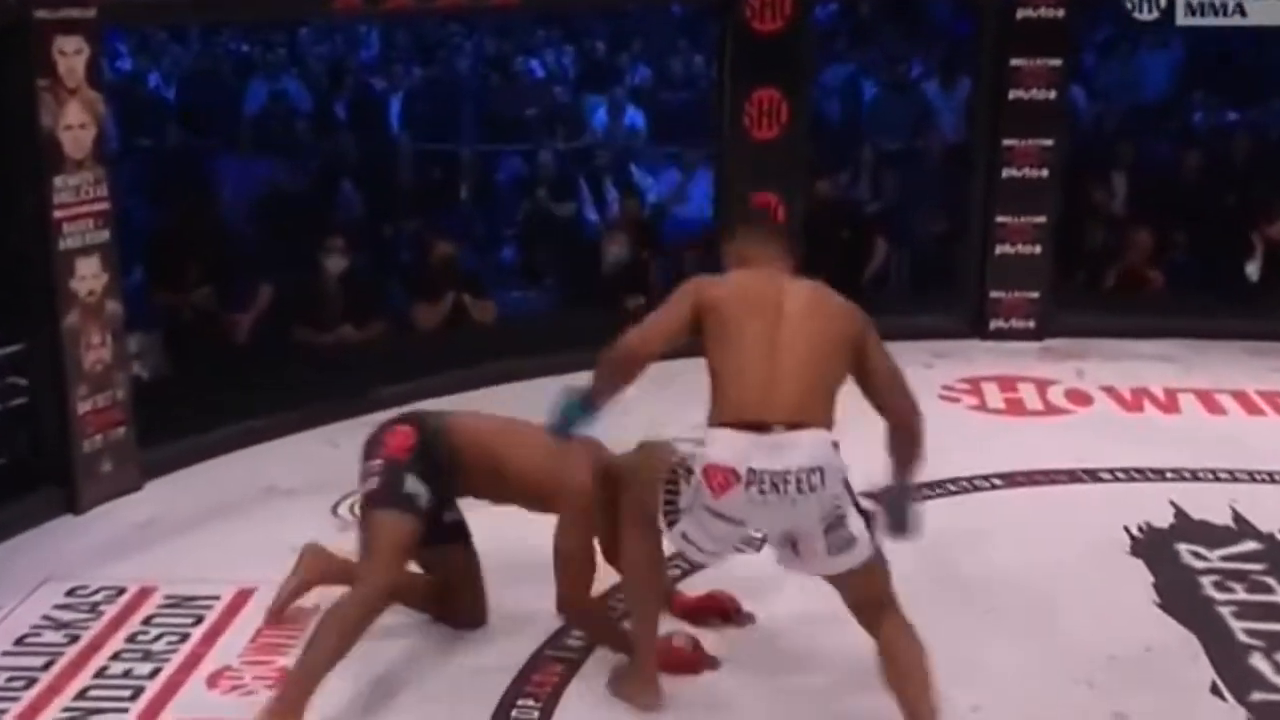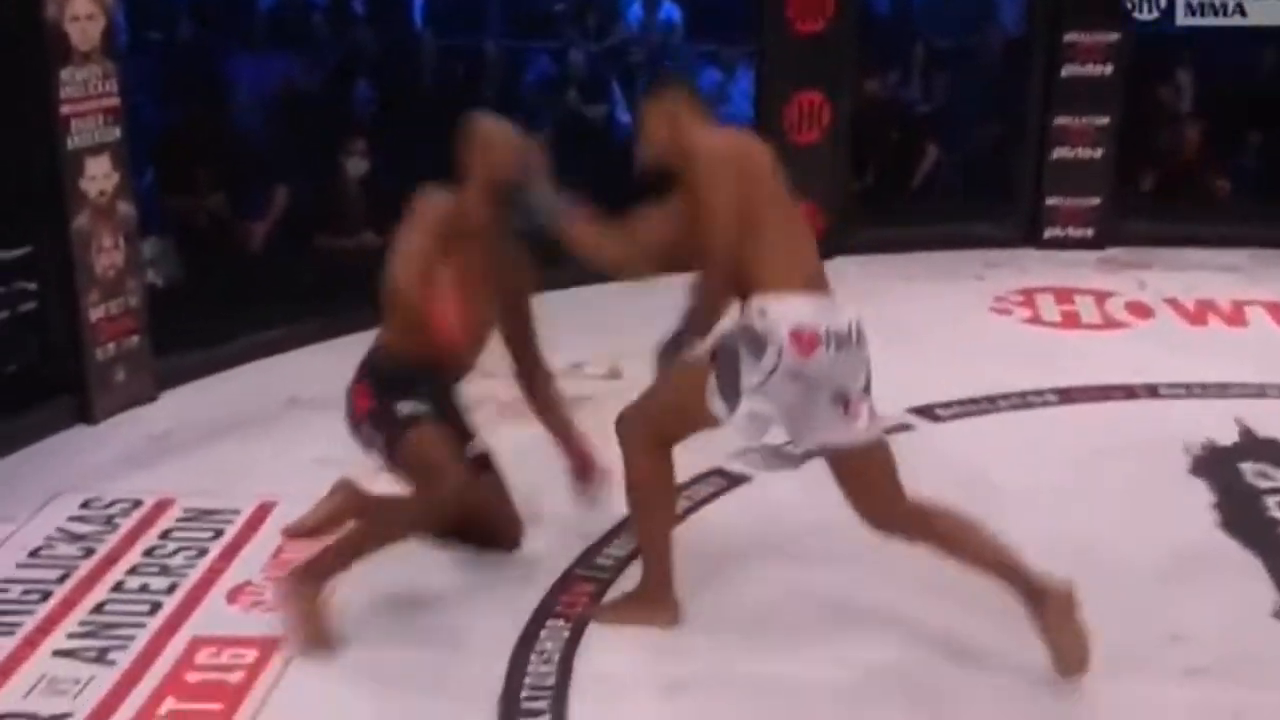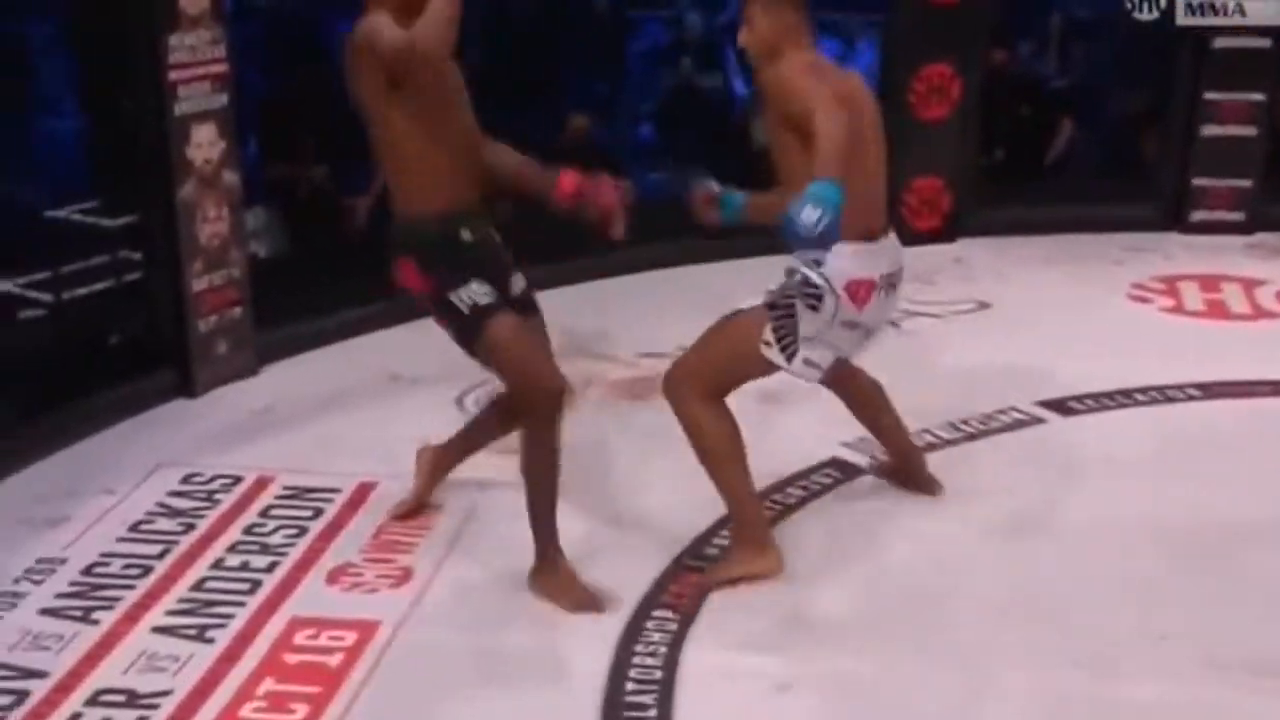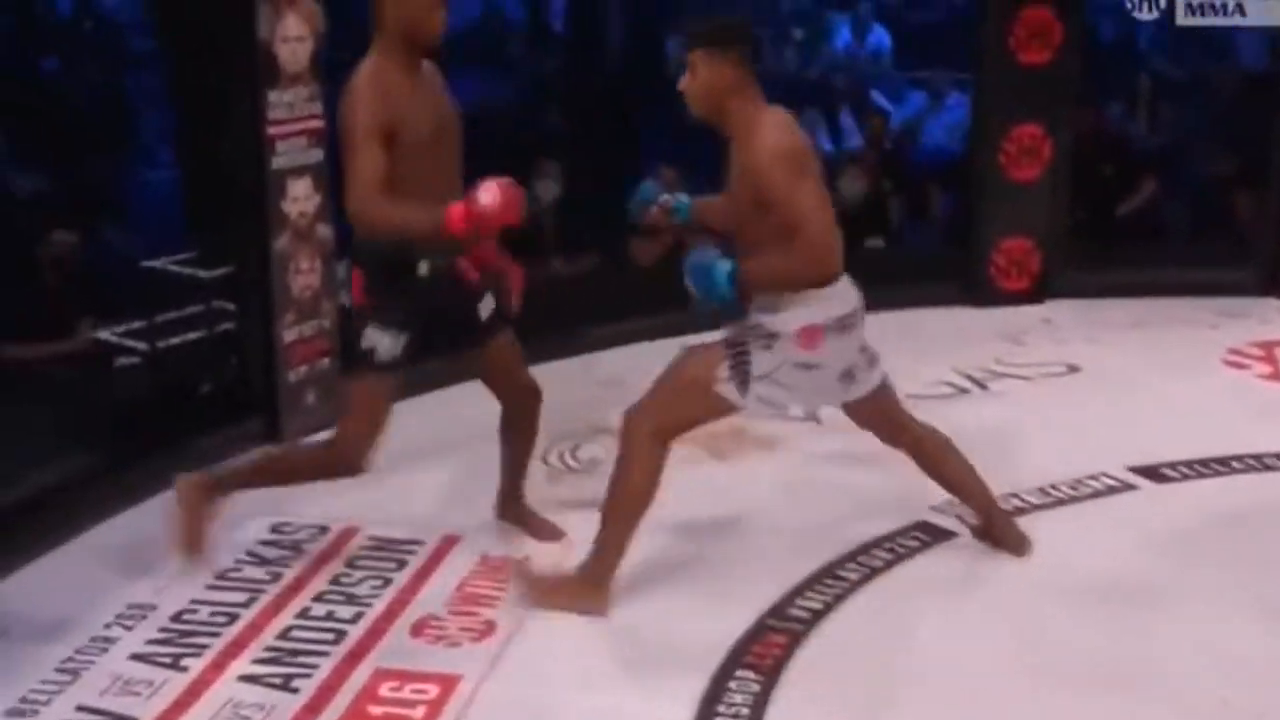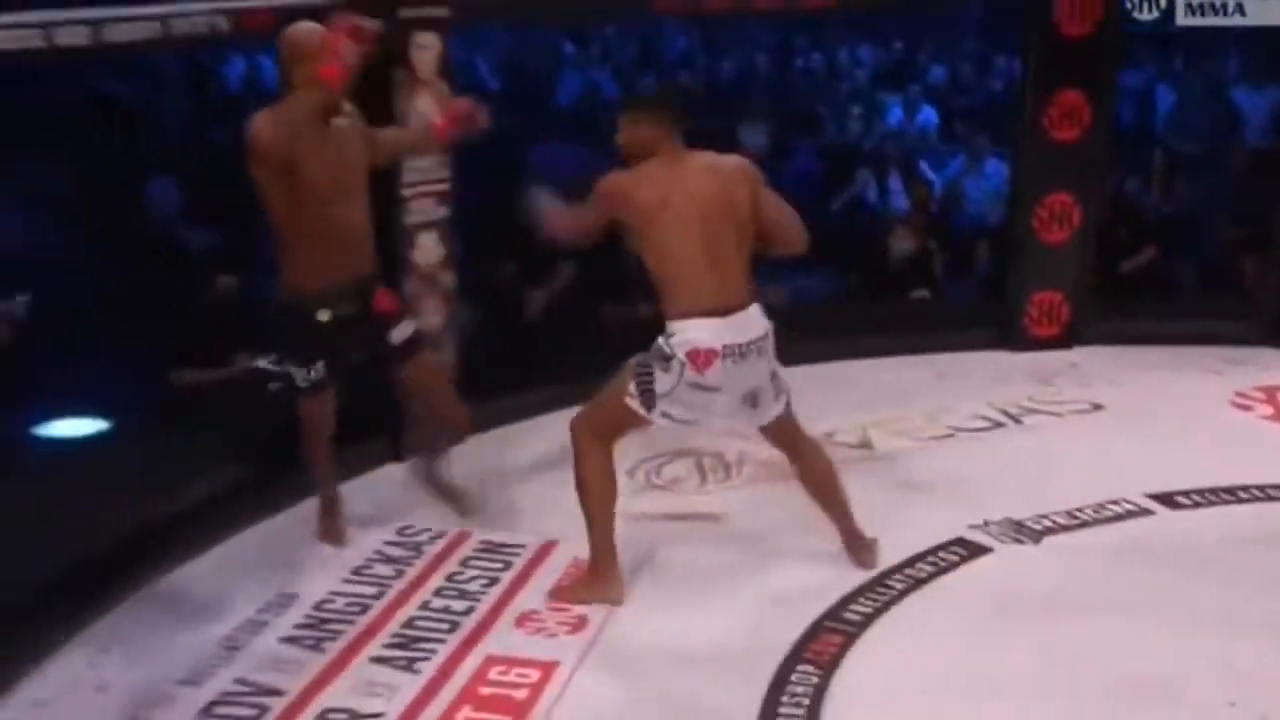
dt=0.3s
person 1, frame 1
left shoulder: (708, 290)
right shoulder: (845, 313)
left elbow: (633, 349)
right elbow: (904, 415)
left wrist: (584, 401)
right wrist: (900, 491)
left hip: (729, 463)
right hip: (812, 465)
left knee: (634, 502)
right knee: (881, 615)
left ankle: (642, 672)
person 1, frame 2
left shoulder: (712, 148)
left elbow: (722, 259)
left wrist: (683, 341)
right wrist: (577, 230)
left hip: (787, 333)
right hip: (833, 331)
left knee: (639, 430)
right knee: (890, 511)
left ankle: (655, 597)
right ankle: (1038, 593)
person 1, frame 3
left shoulder: (791, 76)
right shoulder: (842, 86)
left elbow: (832, 125)
left wrist: (824, 194)
right wrist: (737, 207)
left hip: (837, 274)
right hip: (874, 265)
left knee: (686, 383)
right knee: (832, 367)
right ankle: (914, 468)
person 1, frame 4
left shoulder: (764, 146)
right shoulder: (770, 127)
left elbow: (818, 243)
left wrist: (738, 276)
right wrist: (687, 210)
left hip: (794, 327)
right hip: (832, 312)
left knee: (646, 426)
right knee: (894, 424)
right ankle: (1000, 524)
person 1, frame 5
left shoulder: (622, 187)
right shoulder: (734, 170)
left elbow: (567, 230)
right elbow: (795, 239)
left wrist: (543, 204)
left hip: (691, 347)
right hip: (749, 332)
left knee: (588, 431)
right knee: (793, 440)
left ankle: (603, 576)
right ankle: (855, 540)
person 2, frame 1
left shoulder: (595, 470)
right shoulder: (581, 489)
left elbow: (620, 552)
right elbow: (573, 607)
left wrist: (684, 604)
left hip: (430, 458)
right hip: (407, 447)
left knee: (466, 611)
right knee: (379, 582)
left ankle: (327, 567)
person 2, frame 2
left shoulder: (510, 254)
right shoulder: (440, 210)
left elbow: (529, 362)
right elbow: (401, 285)
left wrist: (569, 438)
right wrist: (441, 313)
left hip: (430, 394)
right hip: (387, 387)
left knee: (503, 531)
right knee: (448, 495)
left ankle: (358, 506)
right ankle: (309, 577)
person 2, frame 3
left shoulder: (421, 58)
left elbow: (475, 147)
right elbow: (424, 50)
left wrist: (566, 187)
left hip: (470, 229)
right hip: (433, 250)
left knee: (537, 393)
right knee: (545, 391)
left ankle: (440, 459)
person 2, frame 4
left shoulder: (429, 76)
right shoulder: (368, 92)
right elbow: (368, 211)
left wrist: (489, 254)
right wrist: (464, 217)
left hip: (445, 265)
right hip: (390, 275)
left knee: (523, 393)
right knee: (352, 453)
left ankle: (511, 504)
right ankle: (205, 488)
person 2, frame 5
left shoulder: (346, 120)
right shoulder: (266, 130)
right elbow: (288, 144)
left wrist: (443, 127)
right wrist: (334, 67)
left hip: (367, 295)
right hip: (310, 309)
left knee: (445, 409)
right knee: (318, 438)
right ankle: (331, 502)
